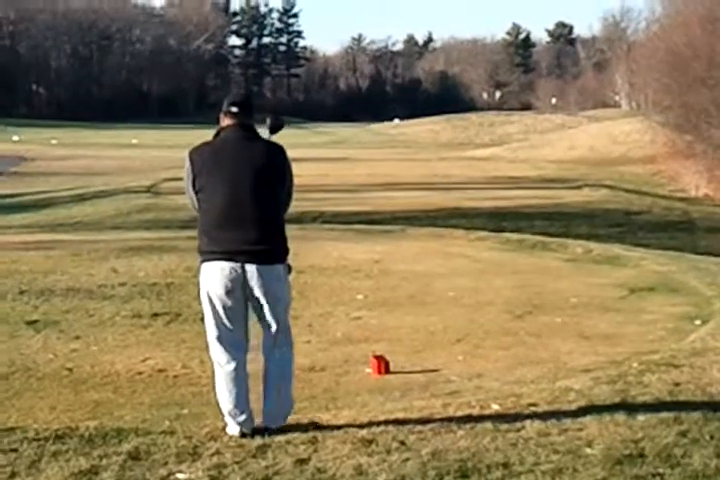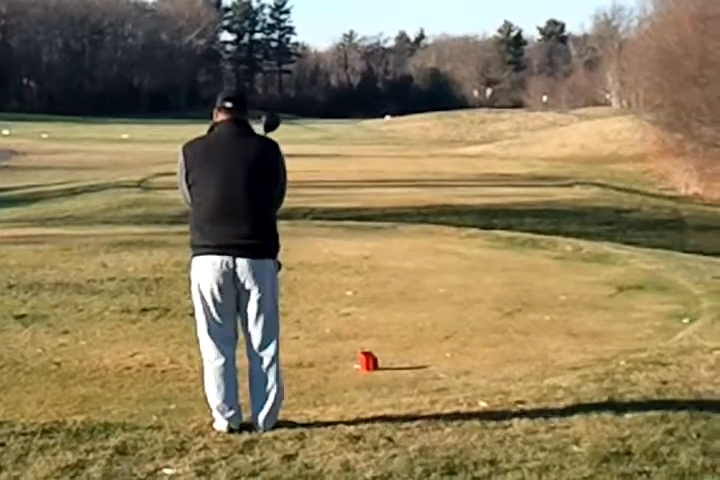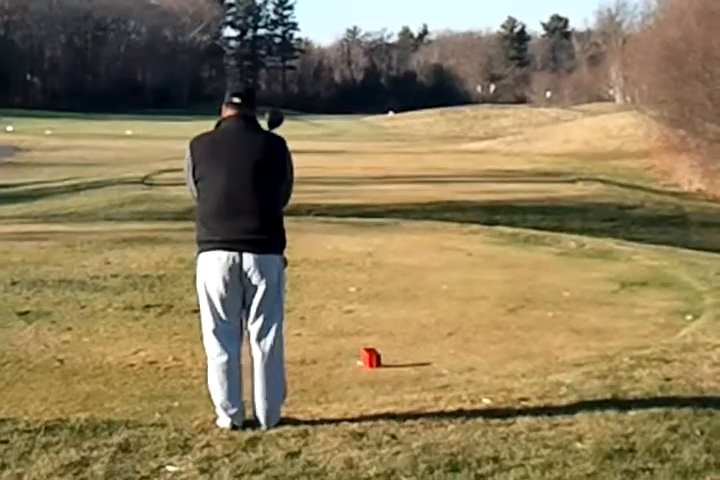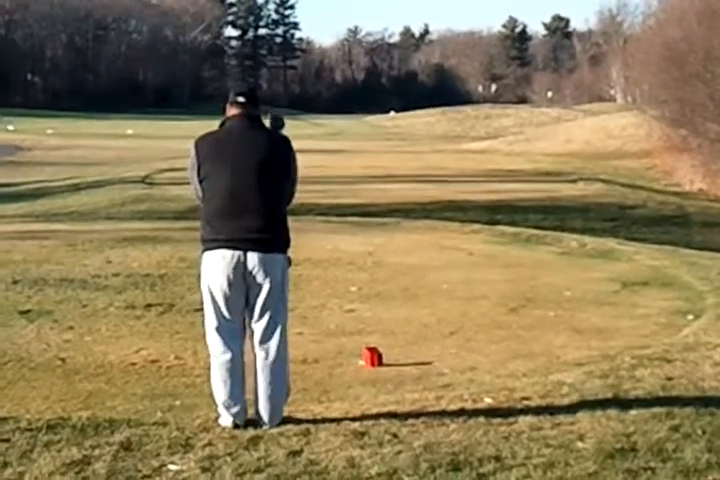
dt=0.2s
person 1, frame 1
left shoulder: (198, 157)
right shoulder: (274, 154)
left elbow: (197, 205)
right elbow: (283, 203)
left hip: (218, 262)
right hip: (267, 261)
left knee: (227, 348)
right knee: (277, 342)
left ankle: (238, 422)
right ankle: (274, 419)
person 1, frame 2
left shoulder: (191, 151)
right shoulder: (267, 150)
left elbow: (190, 199)
right elbow: (276, 200)
left hip: (209, 256)
right hip: (257, 257)
left knee: (216, 342)
right knee: (264, 342)
left ankle: (226, 418)
right ankle: (264, 418)
person 1, frame 3
left shoulder: (199, 146)
right shoulder: (274, 145)
left elbow: (197, 195)
right elbow: (283, 196)
left hip: (215, 252)
right hip: (264, 252)
left knee: (221, 339)
right knee: (266, 339)
left ankle: (230, 415)
right ankle: (268, 415)
person 1, frame 4
left shoulder: (203, 145)
right shoulder: (279, 145)
left elbow: (202, 195)
right elbow: (287, 195)
left hip: (220, 251)
right hip: (268, 251)
left knee: (224, 337)
right knee: (270, 338)
left ankle: (231, 414)
right ankle: (270, 414)
